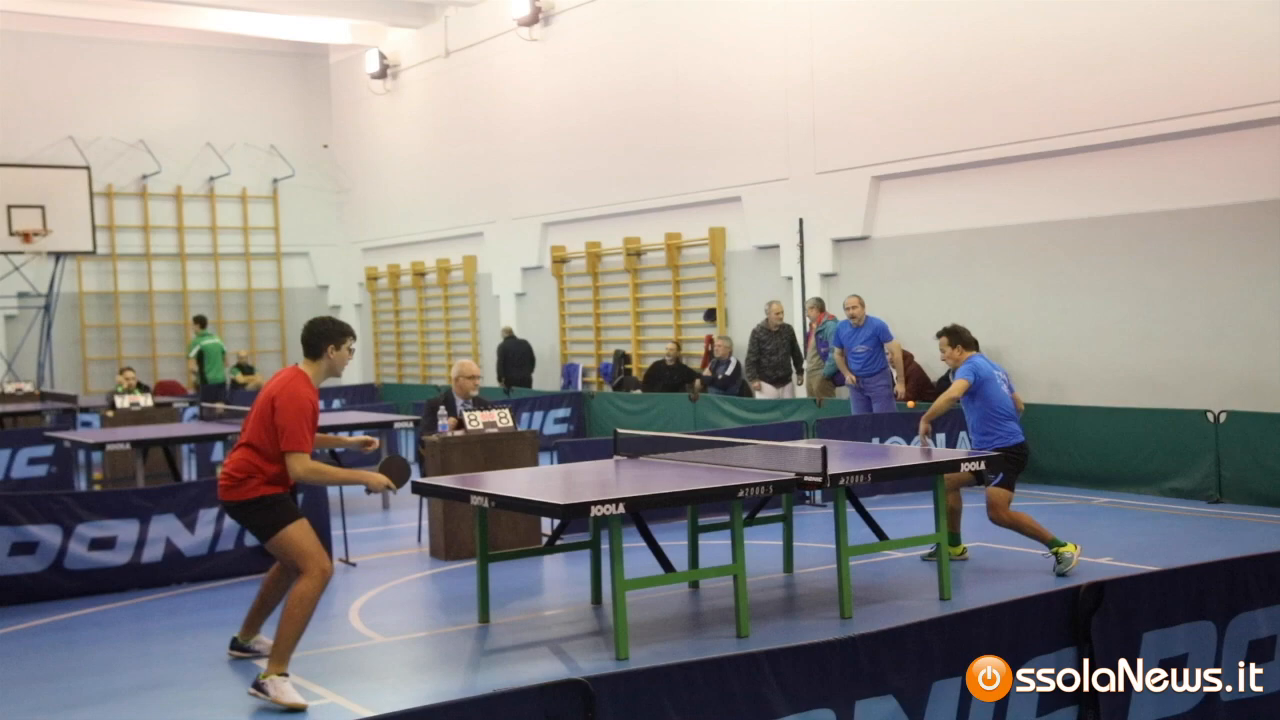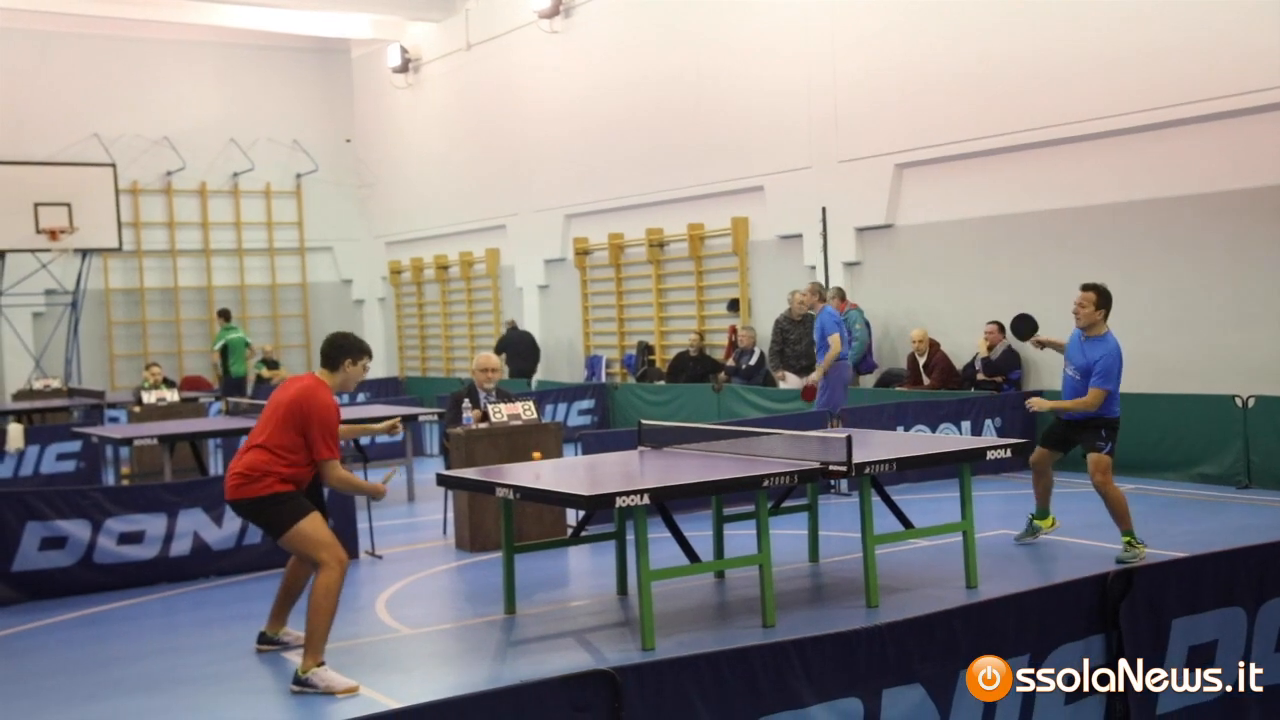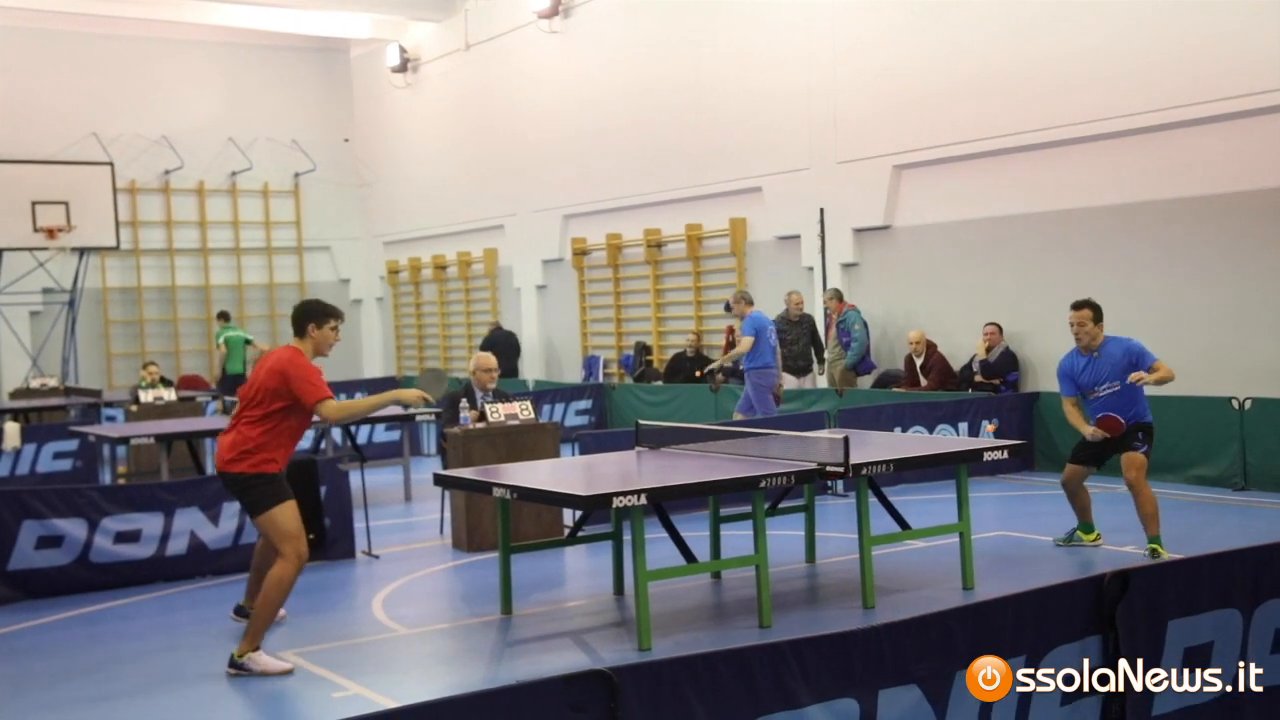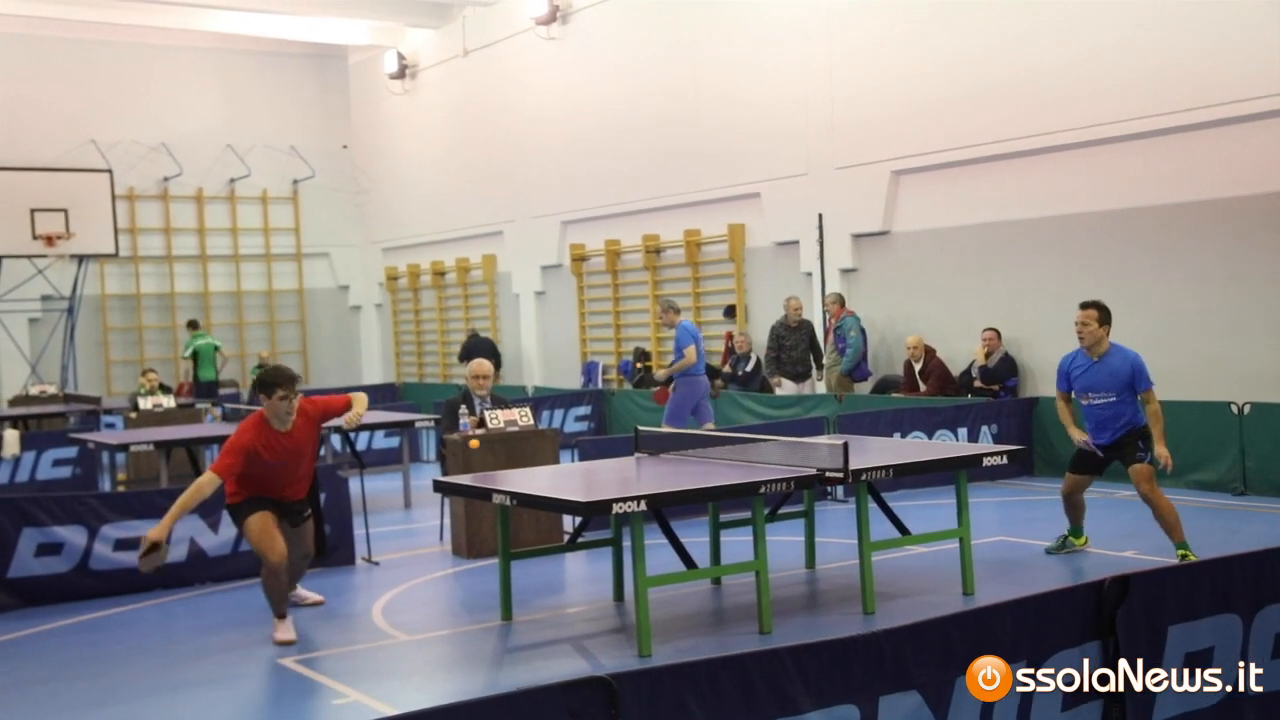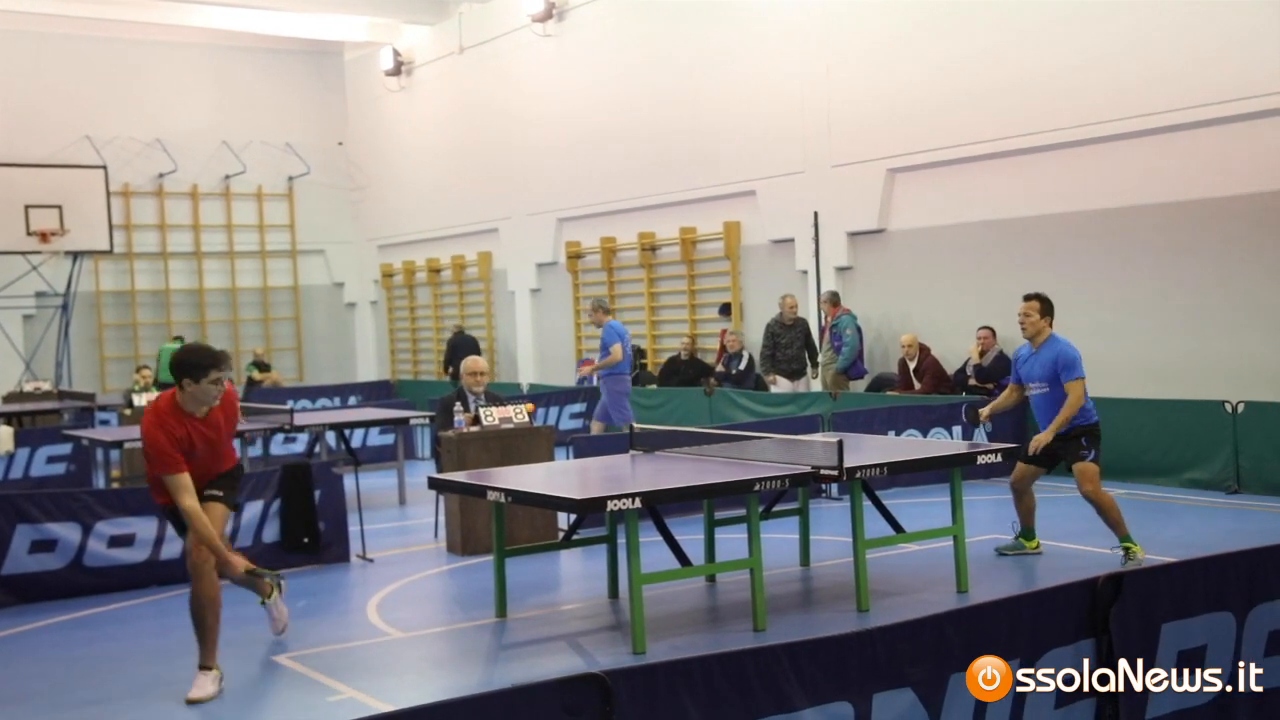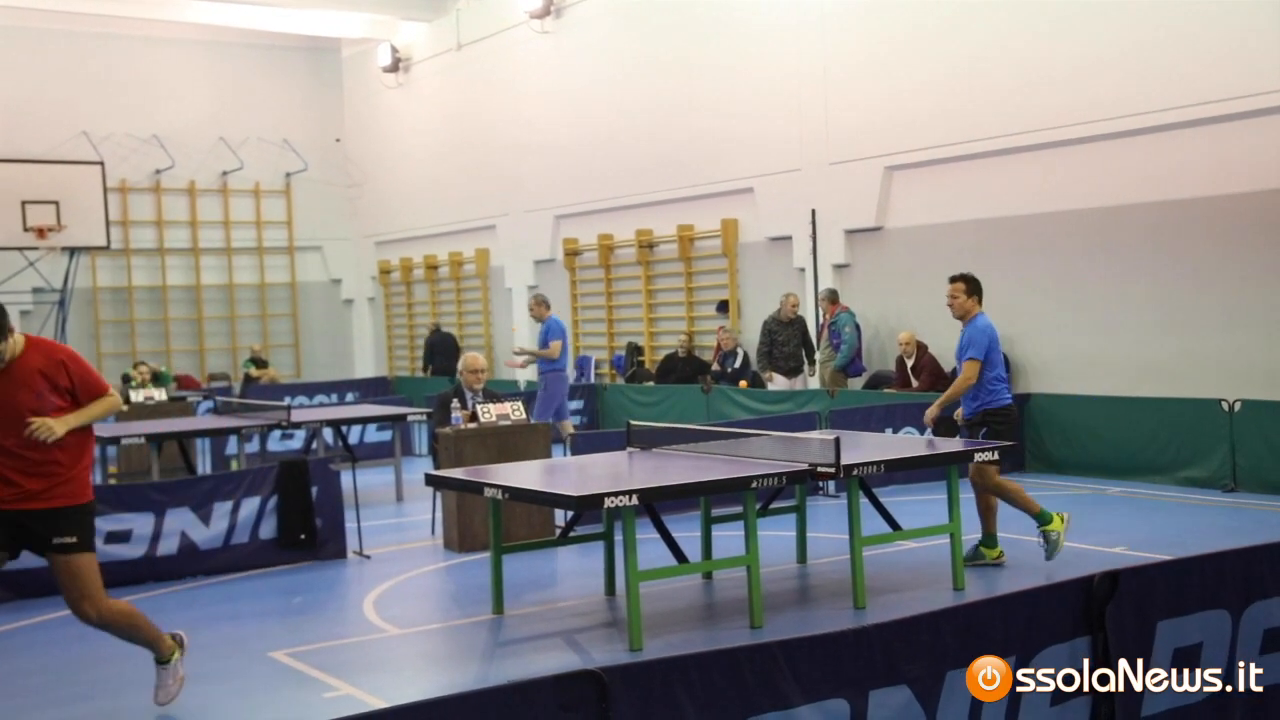
dt=0.5s
person 1, frame 1
left shoulder: (294, 380)
right shoulder: (297, 393)
right elbow: (301, 469)
left wrist: (347, 441)
right wrist: (364, 478)
left hip: (256, 482)
right hip: (253, 489)
left knee: (295, 561)
right knee: (317, 568)
left ankle: (246, 638)
right ankle: (272, 676)
person 1, frame 2
left shoulder: (300, 384)
right shoulder: (321, 401)
right elbow: (333, 476)
left wrist: (373, 429)
right wrist: (373, 489)
left hip: (249, 482)
right hip: (263, 488)
left knee: (311, 546)
right knee: (334, 560)
left ankle: (273, 631)
right ankle: (310, 669)
person 1, frame 3
left shoulder: (277, 359)
right shoulder: (298, 366)
right elbow: (334, 413)
right wrist: (394, 397)
left hip: (239, 459)
right hip: (252, 466)
left knee: (277, 533)
right knee: (295, 553)
left ankle: (250, 605)
right ankle: (246, 653)
person 1, frame 4
left shoulder: (311, 410)
right shoulder: (247, 437)
left elbow: (359, 397)
right elbow: (208, 482)
left wrist: (356, 412)
right wrist: (165, 525)
left hip: (297, 493)
right hip: (251, 498)
left knee: (304, 553)
right knee: (276, 558)
left ankle: (290, 589)
right ankle: (280, 615)
person 1, frame 5
left shoulder: (222, 395)
right shoulder: (159, 424)
right elbow: (185, 500)
right wrist: (226, 555)
left hip: (220, 475)
right hip: (180, 495)
left knee: (201, 569)
right knee: (210, 567)
left ankle: (209, 667)
right ankle: (267, 590)
person 1, frame 6
left shoulder: (55, 358)
left elbow: (112, 401)
left wrist: (63, 423)
left hip: (62, 497)
left knee: (90, 608)
left ankle: (167, 649)
person 2, frame 1
left shoulder: (969, 367)
right shoulder: (991, 367)
left elbow: (952, 394)
right elbow: (1018, 404)
left wrist: (925, 420)
left hip: (1004, 450)
right hip: (992, 448)
left knee: (999, 514)
right knee: (948, 481)
left ankle: (1062, 548)
right ankle: (954, 546)
person 2, frame 2
left shoulder: (1108, 353)
right shoulder: (1080, 332)
left elbow: (1092, 403)
left wrist: (1049, 404)
right wrist: (1051, 344)
left hip: (1098, 421)
right hip: (1068, 417)
left knee: (1101, 479)
right knee: (1038, 462)
left ankle: (1132, 540)
right ankle: (1043, 519)
person 2, frame 3
left shoulder: (1125, 347)
right shoulder: (1068, 363)
left elbow: (1167, 373)
right elbow: (1069, 405)
left wrist: (1149, 378)
right wrist: (1085, 428)
left hip: (1135, 427)
right hip: (1096, 431)
left knee: (1134, 477)
right knee: (1069, 479)
left ankle: (1156, 547)
right ankle: (1088, 531)
person 2, frame 4
left shoulder: (1130, 361)
right shoulder: (1069, 363)
left elbow: (1151, 404)
right elbow: (1062, 401)
left wrist: (1160, 444)
right wrist: (1072, 430)
left hip: (1130, 435)
right hip: (1092, 439)
left knee: (1148, 491)
right knee: (1069, 491)
left ankle: (1184, 552)
right ankle: (1075, 537)
person 2, frame 5
left shoulder: (1064, 352)
right shoulder: (1021, 355)
left elbow: (1077, 397)
right elbow: (1014, 392)
left wrist: (1051, 432)
right wrist: (989, 409)
left hip: (1080, 430)
right hip: (1045, 433)
left knee: (1089, 488)
right knee: (1019, 481)
left ankle: (1129, 545)
right ankle: (1029, 539)
person 2, frame 6
left shoulder: (978, 329)
right shoulder: (975, 328)
left elbow: (969, 378)
left wrist: (937, 406)
right wrist: (964, 407)
left hip: (993, 413)
right hip: (983, 414)
left knee: (986, 478)
right knee: (978, 478)
left ankle: (1049, 520)
right ankle: (989, 547)
